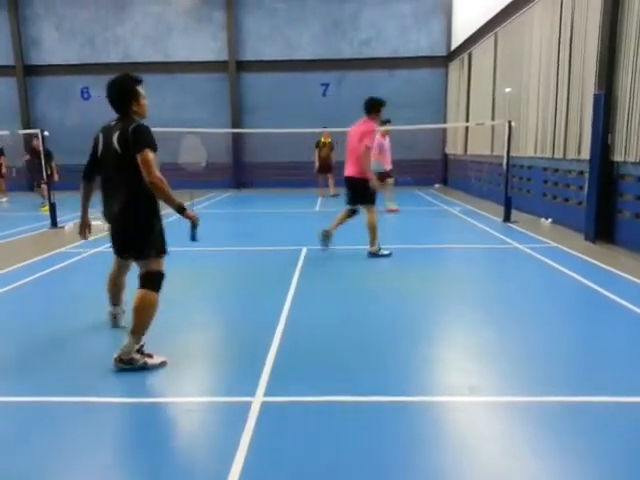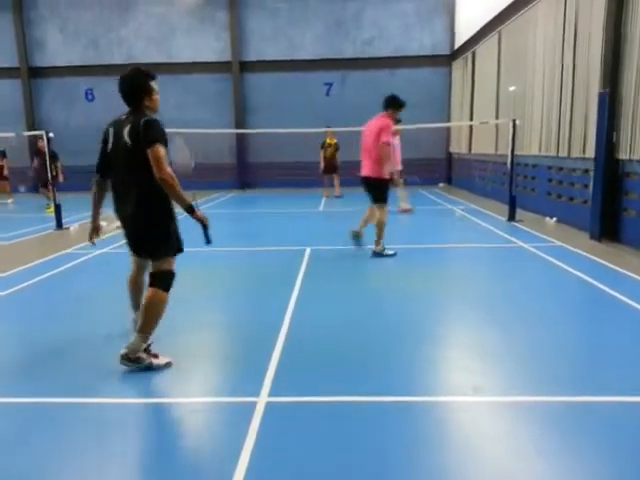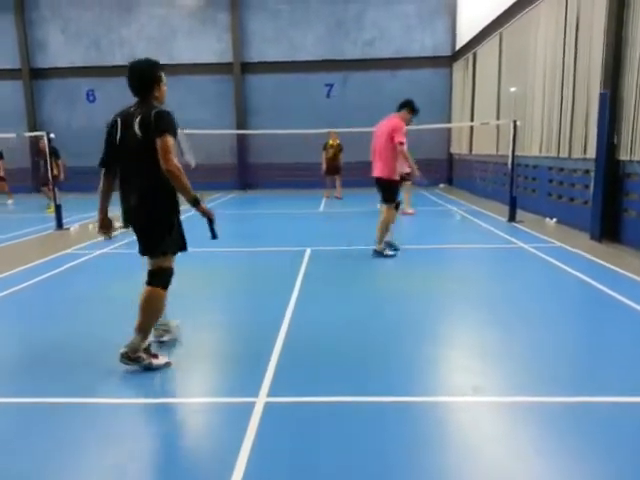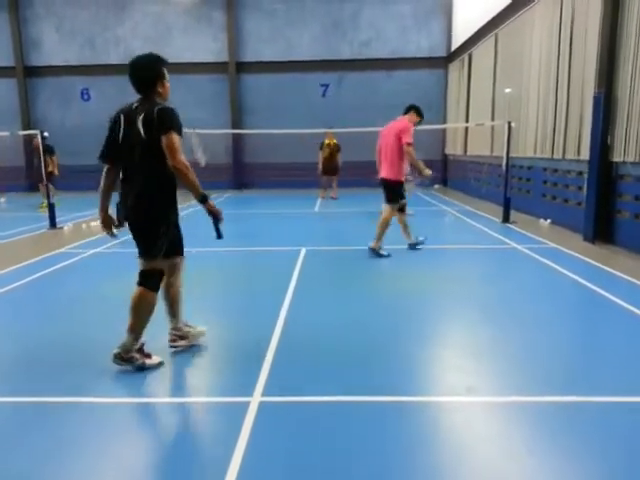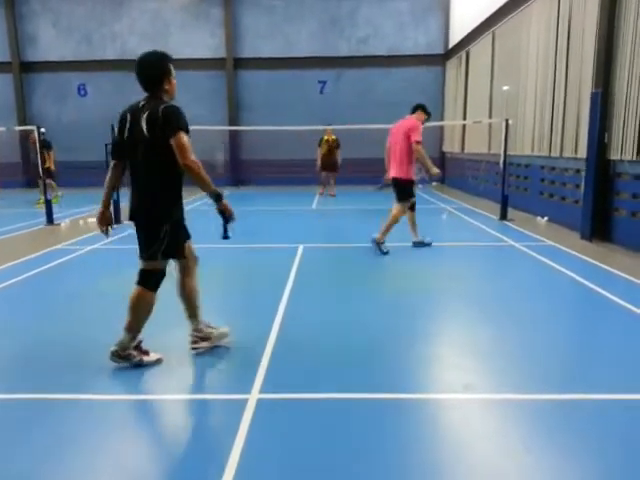
dt=0.1s
person 1, frame 1
left shoulder: (102, 134)
right shoulder: (138, 131)
left elbow: (88, 179)
right elbow: (152, 178)
left wrist: (84, 216)
right wrist: (181, 209)
left hip: (115, 213)
right hip: (140, 214)
left knee: (121, 263)
right knee: (152, 277)
left ankle: (116, 312)
right ankle: (129, 351)
person 1, frame 2
left shoulder: (112, 129)
right shoulder: (149, 125)
left elbow: (101, 178)
right elbow: (163, 175)
left wrist: (95, 218)
right wrist: (191, 209)
left hip: (127, 211)
right hip: (154, 211)
left knee: (140, 264)
right knee: (162, 276)
left ankle: (138, 317)
right ankle: (136, 350)
person 1, frame 3
left shoulder: (118, 120)
right shoulder: (160, 117)
left elbow: (108, 172)
right elbow: (169, 166)
left wrist: (103, 213)
right wrist: (196, 202)
left hip: (134, 206)
right hip: (159, 205)
left knee: (160, 264)
right knee: (161, 273)
left ankle: (155, 323)
right ankle: (136, 349)
person 1, frame 4
left shoulder: (120, 117)
right shoulder: (164, 114)
left elbow: (110, 168)
right elbow: (177, 164)
left wrist: (104, 210)
right wrist: (204, 199)
left hip: (133, 205)
right hip: (156, 206)
left knee: (174, 264)
right knee: (152, 274)
left ankle: (178, 329)
right ankle: (128, 349)
person 1, frame 5
left shoulder: (130, 114)
right shoulder: (169, 112)
left elbow: (117, 164)
right elbow: (187, 162)
left wrist: (105, 206)
right wrist: (217, 197)
left hip: (147, 204)
right hip: (160, 207)
left knee: (188, 263)
right knee: (151, 275)
left ankle: (199, 331)
right ankle: (126, 346)
person 2, frame 1
left shoulder: (355, 126)
right shoulder: (370, 127)
right elbow: (364, 153)
right wrist: (371, 177)
left hip: (349, 174)
right hip: (361, 175)
left knee: (352, 209)
right knee: (371, 210)
left ankle: (329, 231)
right ankle: (374, 248)
person 2, frame 2
left shoulder: (370, 123)
right shoulder: (386, 123)
right elbow: (385, 149)
left hip: (366, 173)
right hip: (377, 174)
left knee: (377, 206)
right knee: (381, 209)
left ankle: (359, 230)
right ankle: (378, 248)
person 2, frame 3
left shoulder: (381, 124)
right shoulder: (398, 124)
left elbow: (373, 150)
right elbow: (401, 150)
right wrist: (414, 169)
left hip: (379, 173)
right hip: (388, 174)
left knee: (394, 204)
right knee: (389, 210)
left ankle: (386, 238)
right ankle: (379, 247)
person 2, frame 4
left shoulder: (388, 127)
right shoulder: (406, 126)
left elbow: (379, 151)
right elbow: (408, 151)
left wrist: (381, 170)
right wrist: (423, 169)
left hip: (385, 174)
right hip: (394, 176)
left knee: (401, 206)
right knee: (390, 210)
left ankle: (410, 240)
right ankle: (375, 245)
person 2, frame 5
left shoulder: (396, 125)
right shoulder: (415, 124)
left elbow: (388, 150)
right elbow: (417, 149)
left wrist: (388, 172)
right wrist: (431, 168)
left hip: (395, 173)
right hip: (405, 174)
left knee: (411, 204)
right knee: (401, 208)
left ankle: (416, 238)
right ankle: (379, 238)
